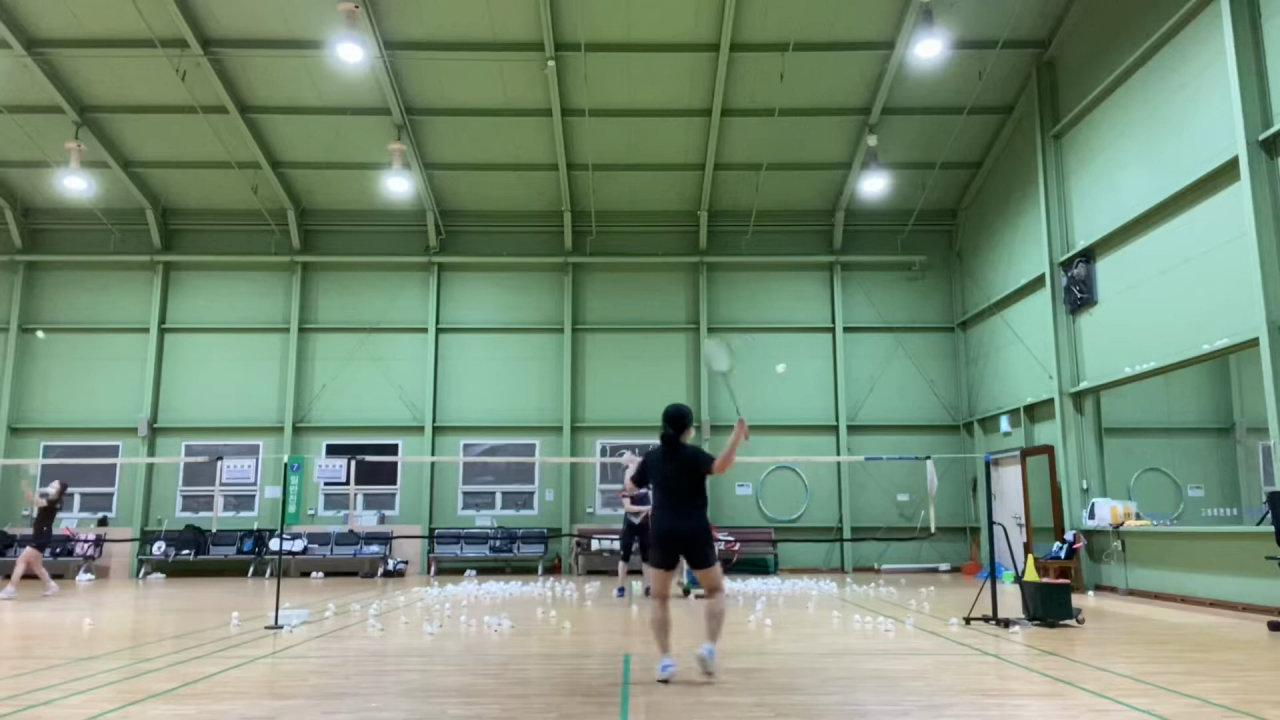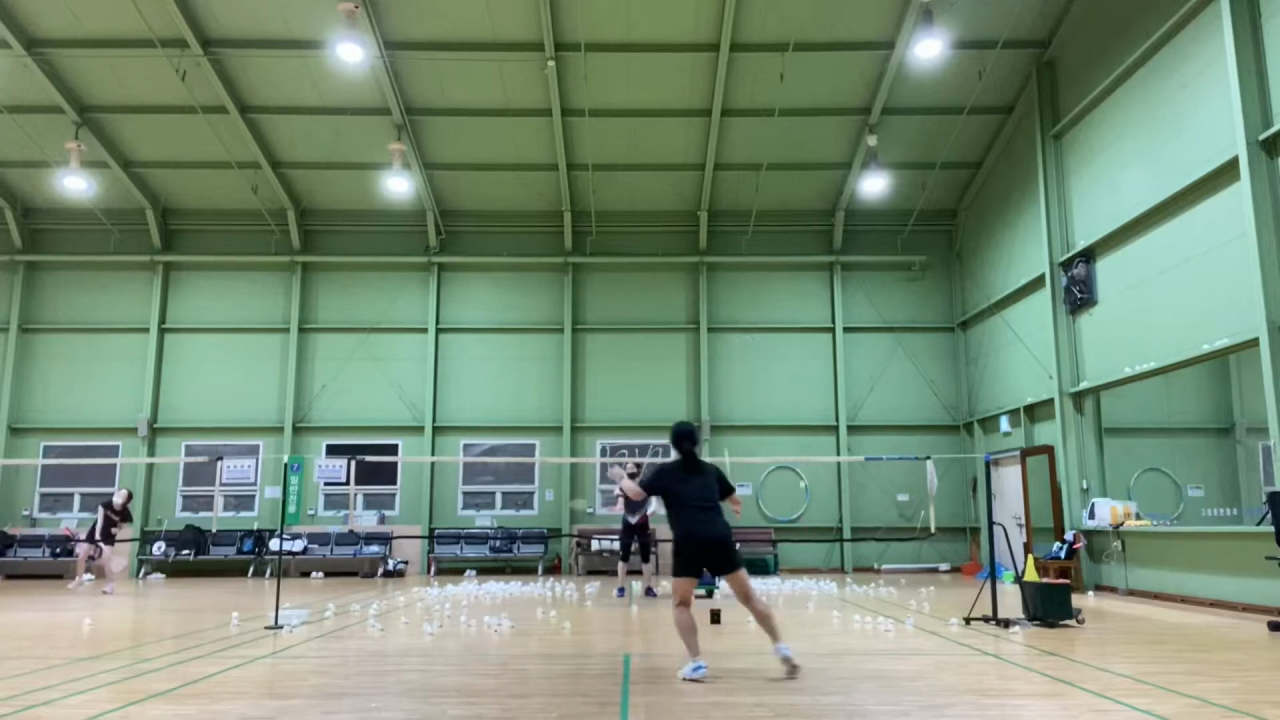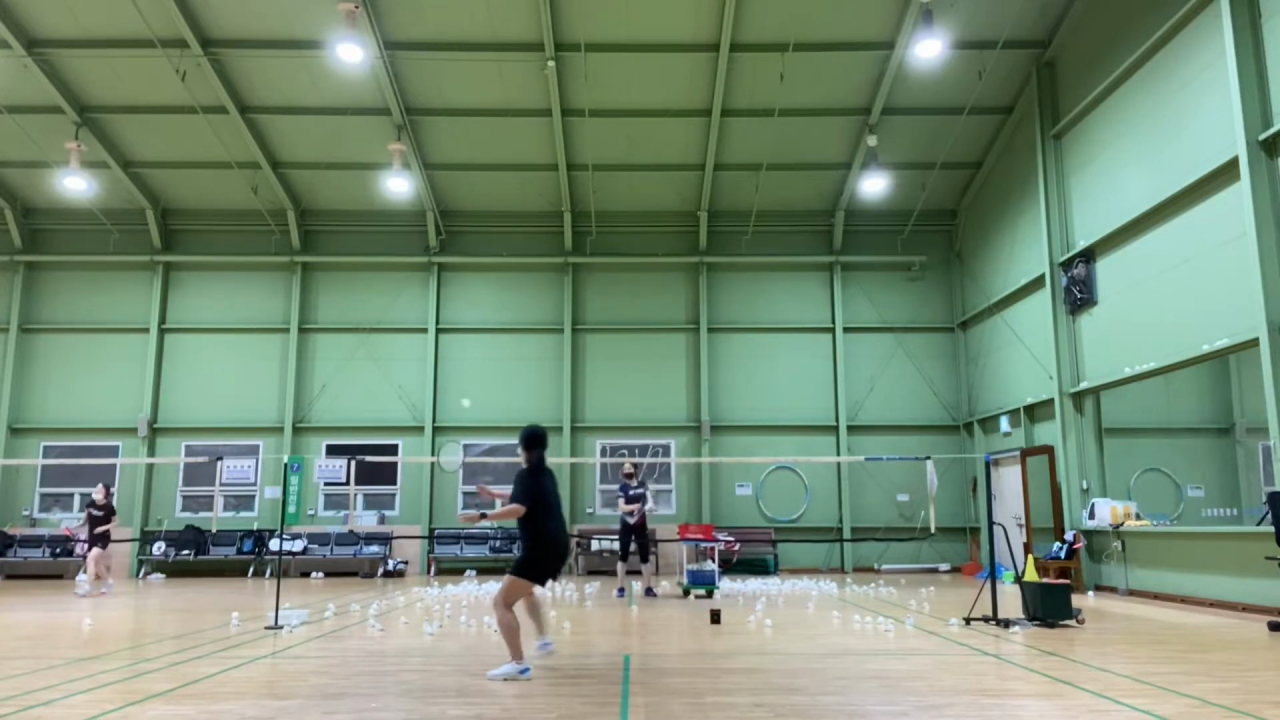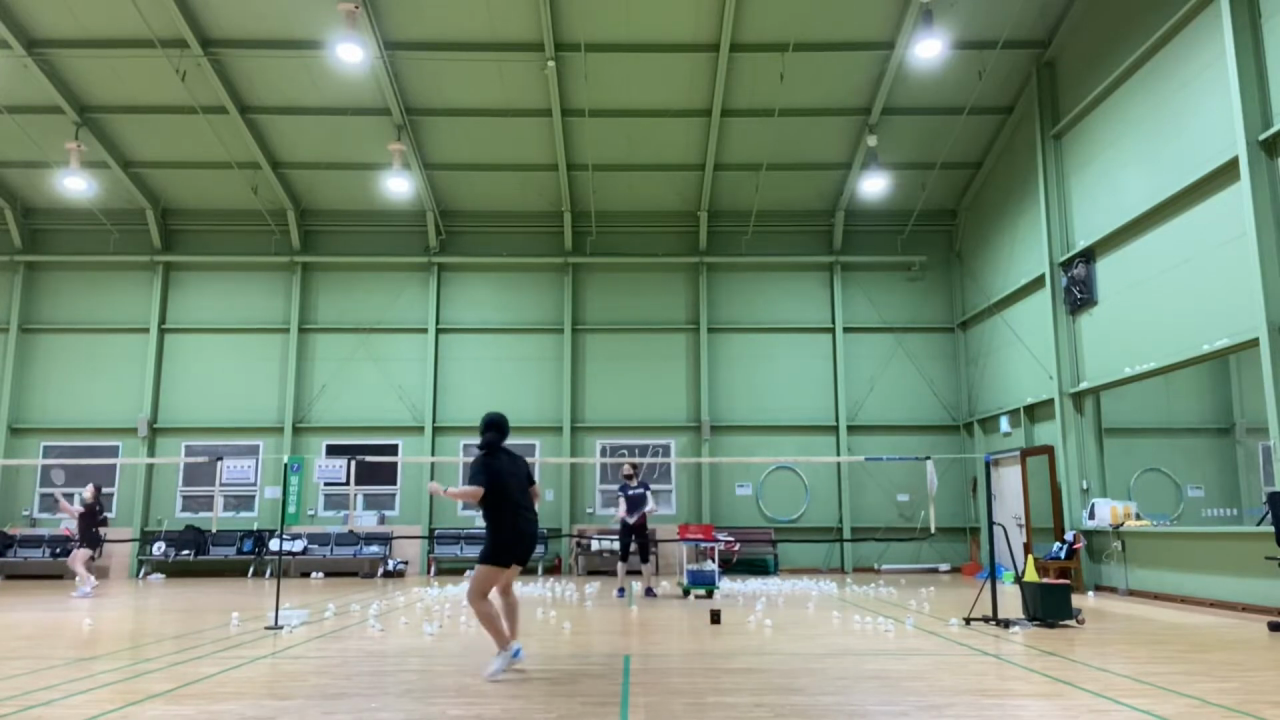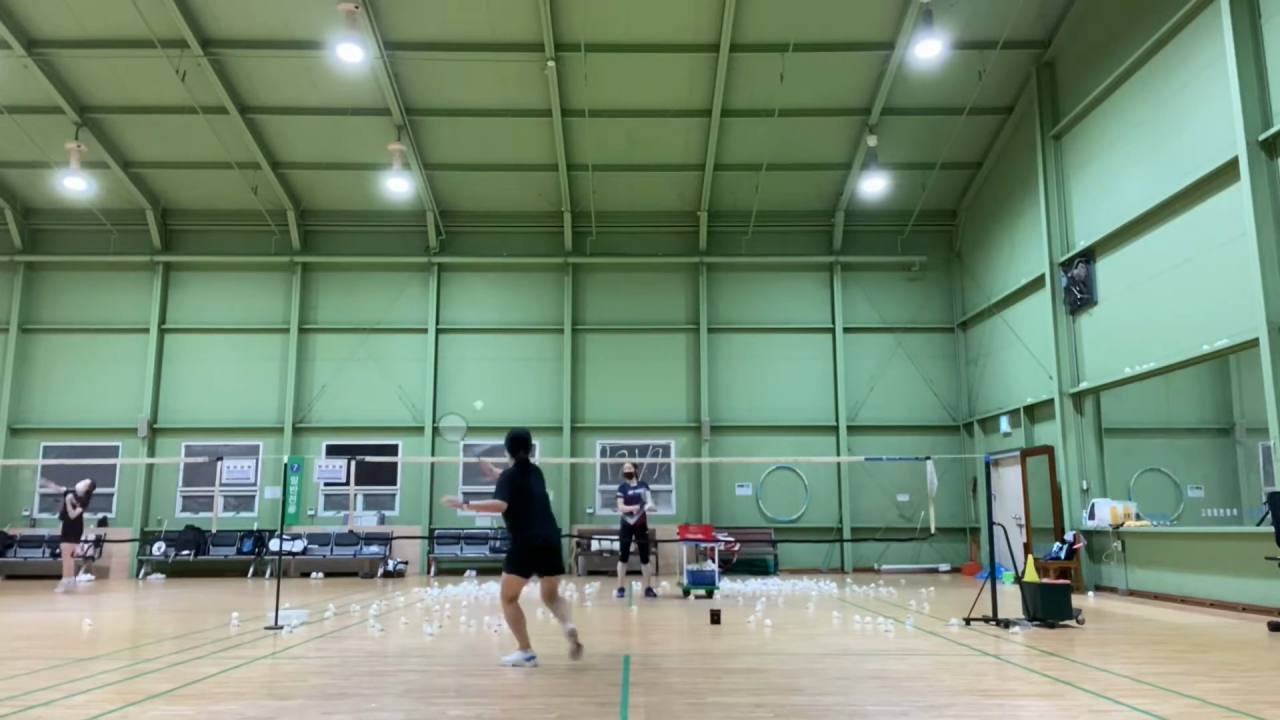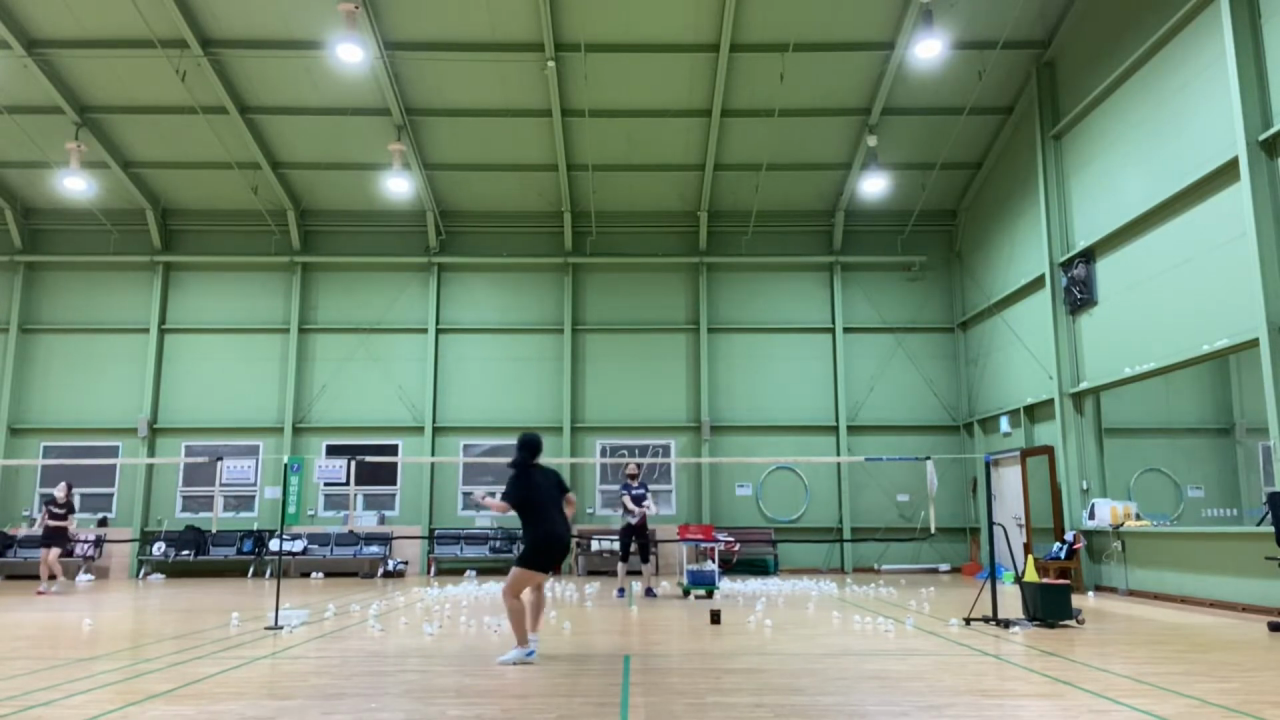
dt=0.7s
person 1, frame 1
left shoulder: (652, 457)
right shoulder: (692, 453)
left elbow: (631, 486)
right elbow: (719, 467)
right wrist: (738, 434)
left hip: (662, 533)
right hip: (695, 532)
left knee: (659, 598)
right knee: (715, 591)
left ankle: (665, 660)
right ankle: (709, 647)
person 1, frame 2
left shoulder: (664, 471)
right shoulder: (711, 470)
left elbow: (636, 494)
right elbow: (735, 503)
left wrist: (621, 478)
right wrist: (736, 506)
left hip: (690, 543)
right hip: (721, 538)
left knee: (680, 605)
right knee: (749, 597)
left ankle: (696, 662)
right ankle: (781, 648)
person 1, frame 3
left shoulder: (527, 475)
right shoulder: (545, 473)
left elbow: (518, 509)
left wrist: (482, 516)
right wrist: (493, 494)
left hip: (539, 550)
right hip: (556, 548)
left knee: (501, 603)
right knee: (525, 591)
left ankle: (518, 664)
right ankle: (543, 639)
person 1, frame 4
left shoulder: (482, 462)
right shoulder: (519, 460)
left elbow: (475, 493)
right elbow: (535, 494)
left wrist: (443, 491)
left hip: (503, 534)
right hip: (528, 531)
left knee: (476, 595)
right knee: (504, 587)
left ankle: (507, 650)
right ankle: (512, 643)
person 1, frame 5
left shoulder: (509, 475)
right shoulder: (534, 471)
left elbow: (500, 505)
left wrist: (465, 504)
left hip: (525, 545)
right hip: (551, 541)
left knee: (508, 599)
right knee: (552, 597)
left ankle: (526, 652)
right ankle: (568, 627)
person 1, frame 6
left shoulder: (518, 477)
right shoulder: (552, 474)
left elbow: (503, 507)
right elbow: (571, 501)
left wrist: (483, 499)
right wrist: (567, 520)
left hip: (540, 541)
right hip: (560, 540)
left knee: (510, 593)
right knee: (536, 586)
left ankle: (525, 648)
right ankle: (531, 636)
